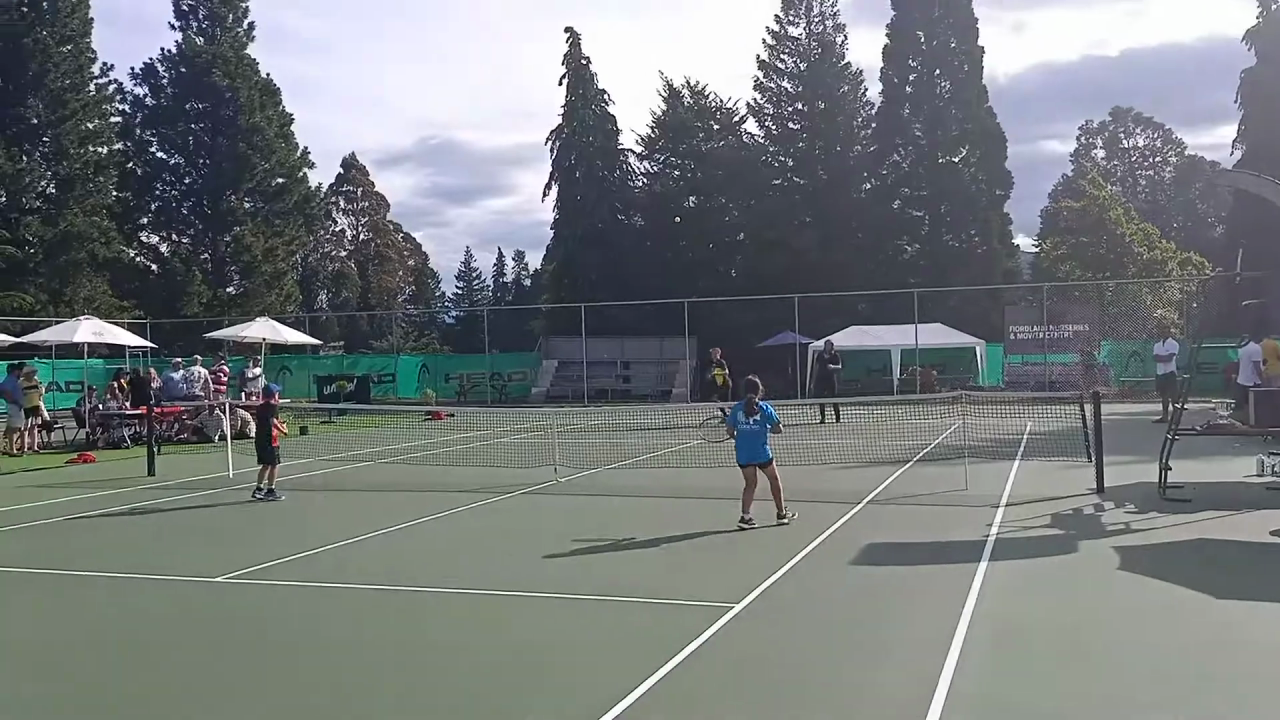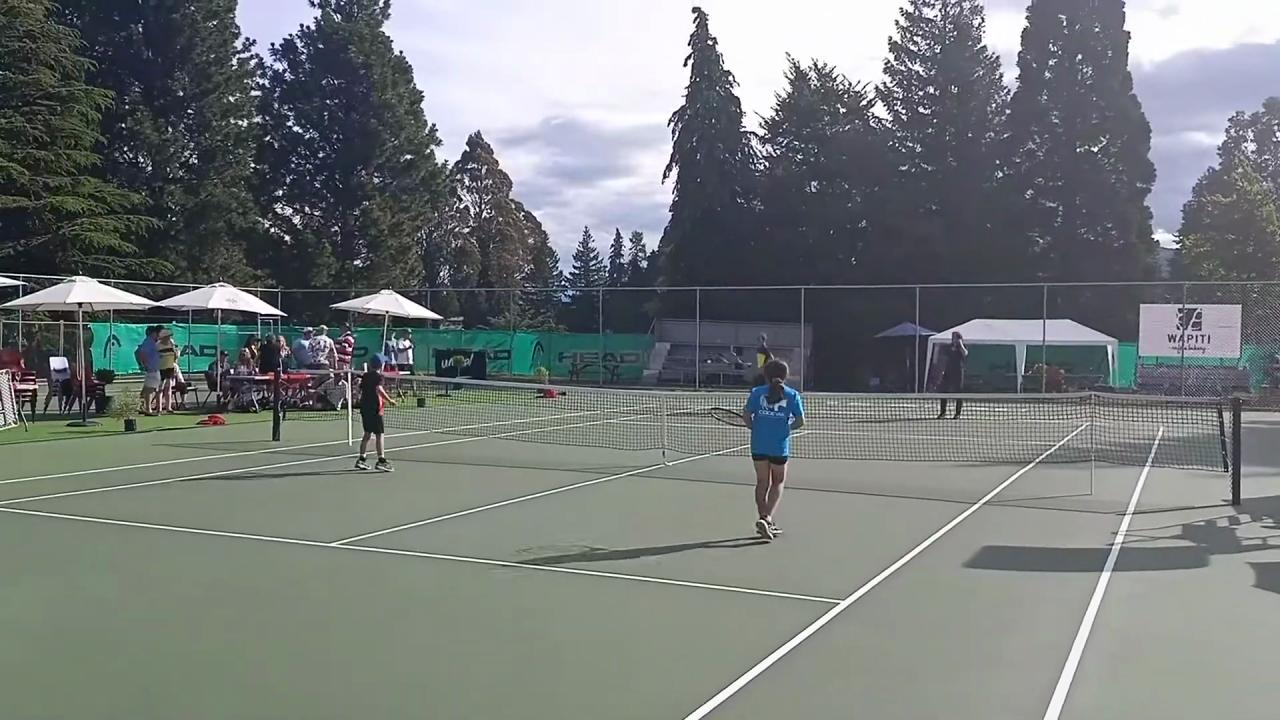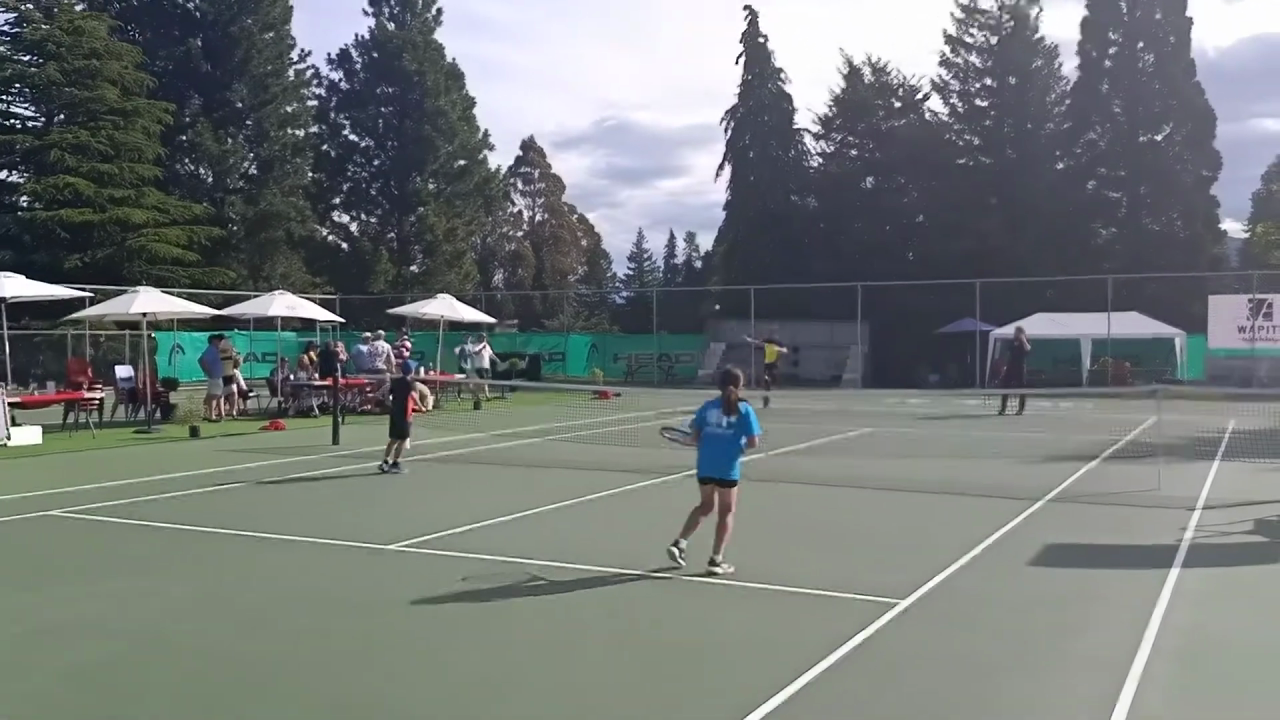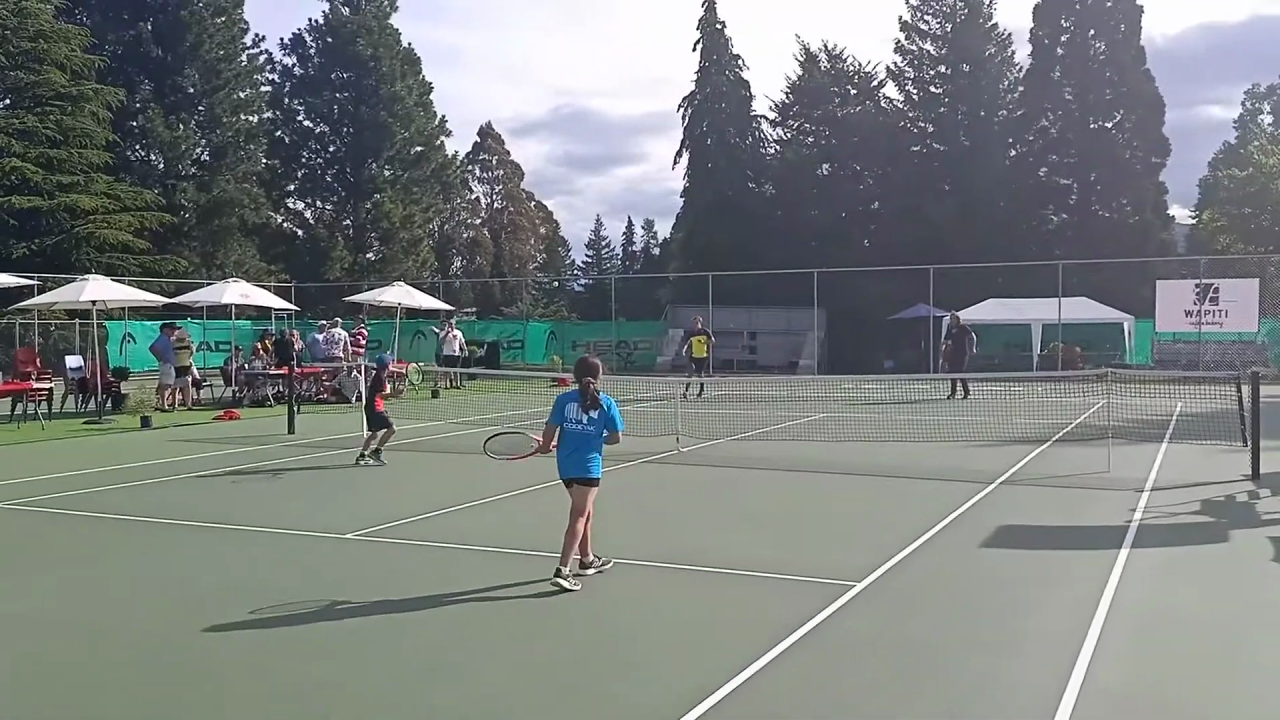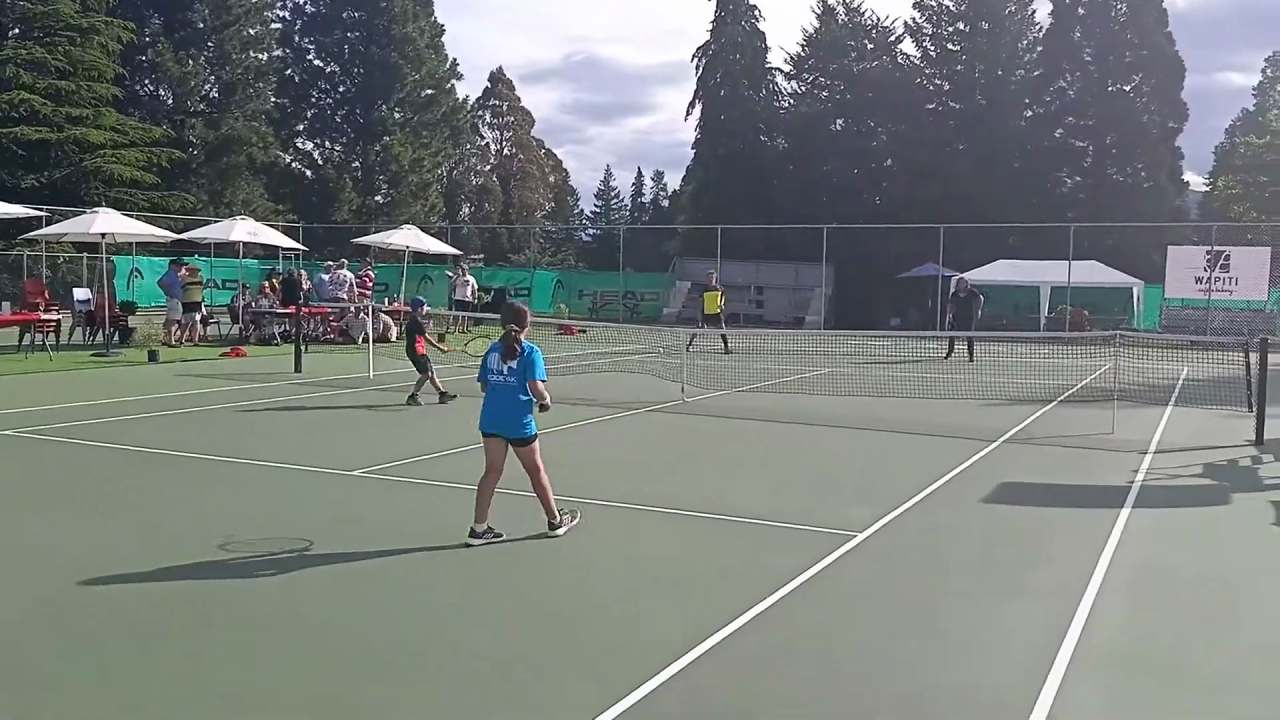
dt=0.7s
person 1, frame 1
left shoulder: (736, 408)
right shoulder: (765, 408)
left elbow: (730, 431)
right elbow: (778, 429)
left hip: (742, 454)
right hip: (761, 452)
left knee: (750, 484)
right knee: (774, 479)
left ankle: (745, 517)
right ankle: (782, 512)
person 1, frame 2
left shoulder: (757, 392)
right shoulder: (792, 394)
left elbow: (746, 416)
right elbow: (800, 421)
left hip: (759, 445)
right hip: (778, 446)
left knee: (763, 482)
right knee: (778, 483)
left ankle: (763, 519)
right ankle: (767, 519)
person 1, frame 3
left shoulder: (707, 407)
right shoulder: (744, 410)
left elbow: (695, 436)
right elbow: (753, 443)
right wrist: (742, 449)
left hip: (705, 466)
right hip: (727, 468)
left knee: (705, 506)
right knee: (726, 512)
left ankle: (679, 542)
right ankle: (716, 560)
person 1, frame 4
left shoulder: (564, 399)
right shoulder: (606, 402)
left elbow: (550, 429)
right elbow: (615, 437)
left wrist: (545, 445)
left hip: (566, 465)
right hip: (588, 466)
left knee: (582, 512)
right knee: (580, 516)
left ankle: (587, 559)
right ankle: (562, 570)
person 1, frame 5
left shoulder: (492, 350)
right shoulder: (531, 352)
left elbow: (484, 384)
right elbow: (536, 387)
right wrist: (546, 401)
left hip: (490, 420)
right hip: (518, 422)
left knee: (492, 472)
right knee: (535, 471)
left ankle: (478, 528)
right ankle: (555, 520)
